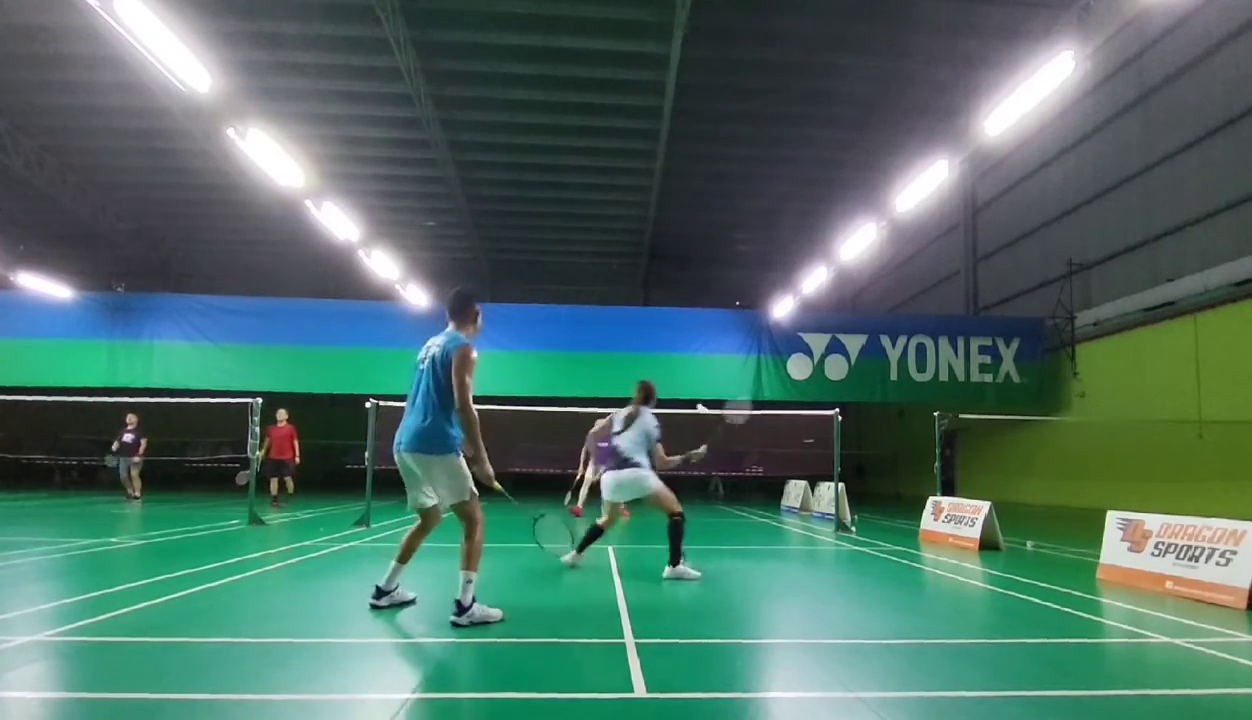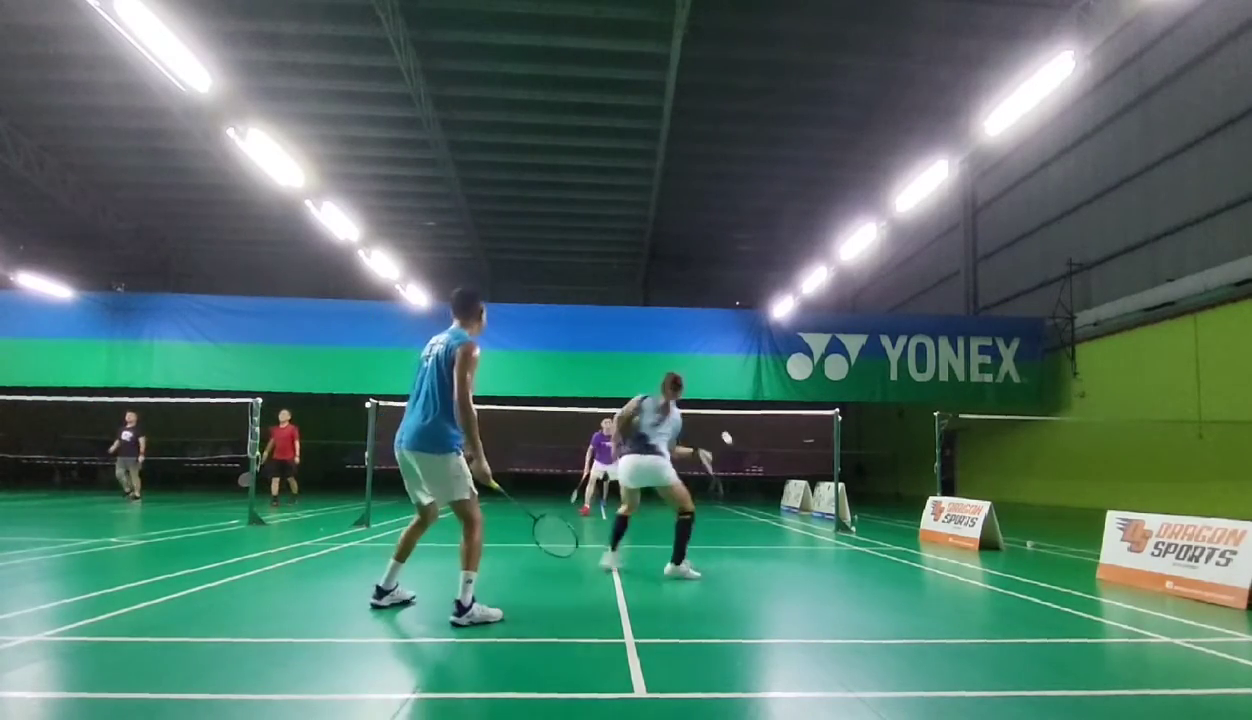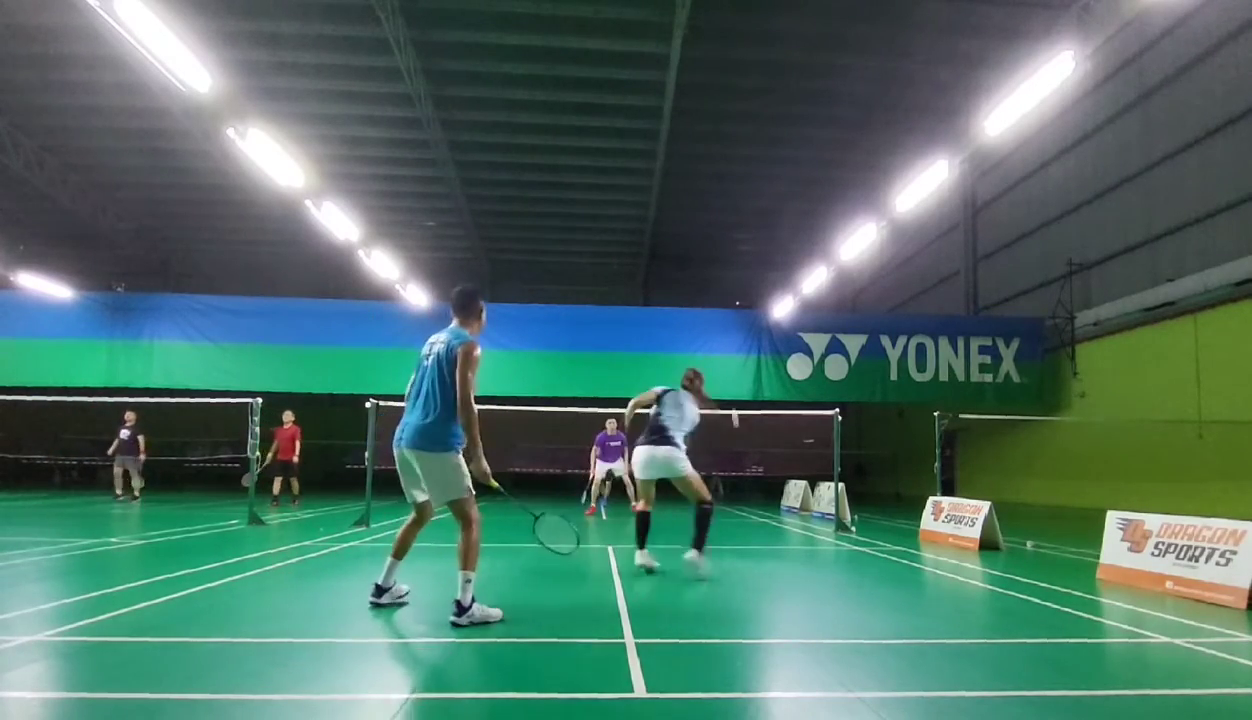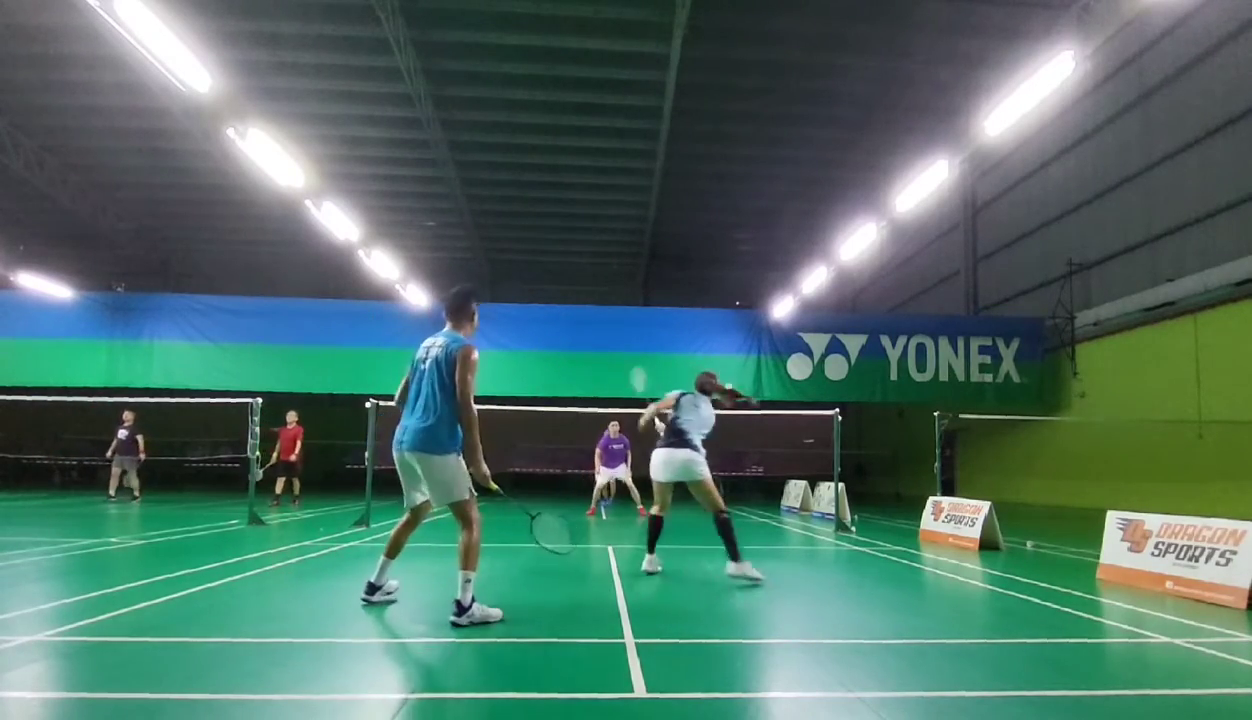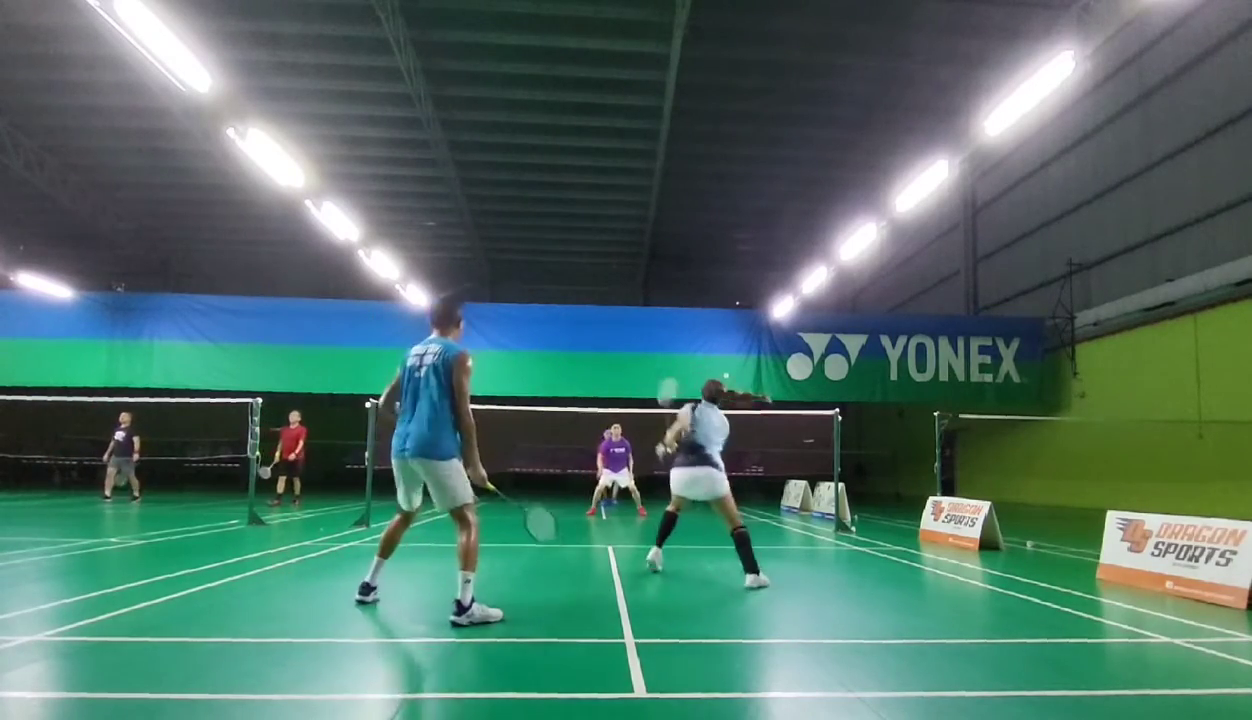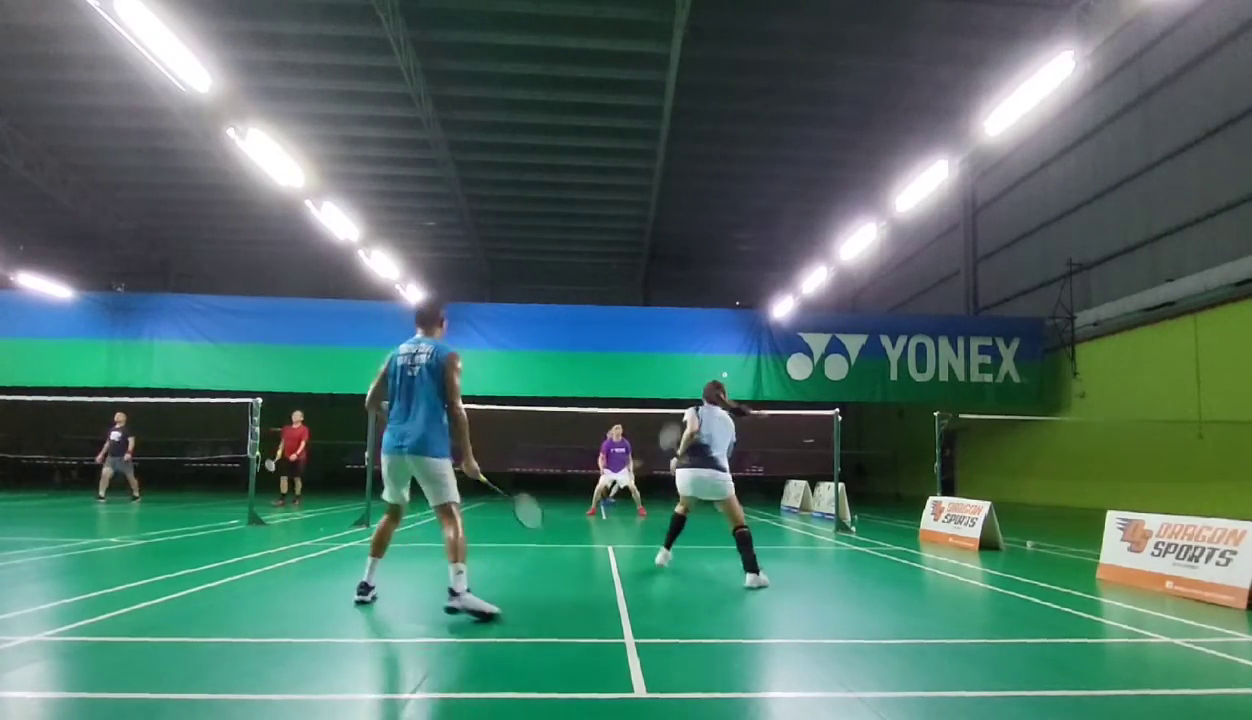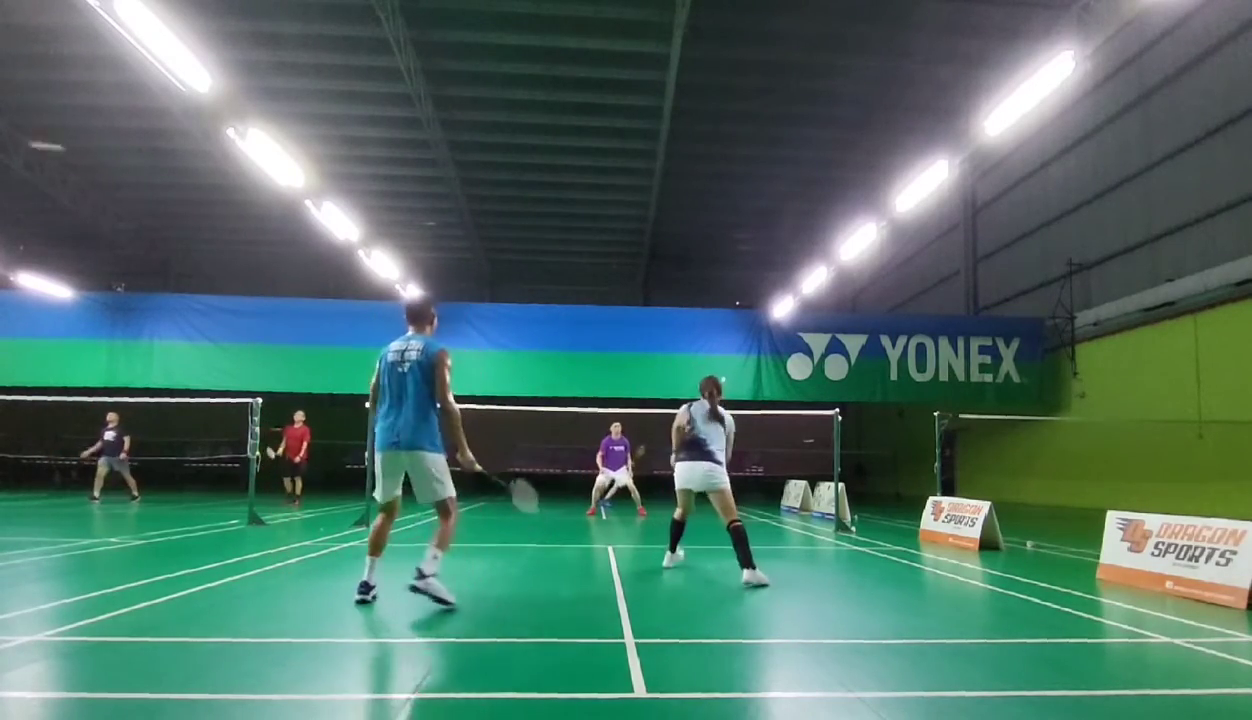
dt=0.1s
person 1, frame 1
left shoulder: (429, 345)
right shoulder: (463, 348)
right elbow: (464, 406)
left wrist: (457, 438)
right wrist: (482, 459)
left hip: (406, 444)
right hip: (435, 448)
left knee: (429, 520)
right knee: (474, 520)
left ankle: (385, 589)
right ankle: (465, 605)
person 1, frame 2
left shoulder: (434, 342)
right shoulder: (466, 346)
right elbow: (463, 403)
right wrist: (479, 457)
left hip: (406, 440)
right hip: (435, 445)
left knee: (426, 516)
right knee: (473, 520)
left ankle: (386, 588)
right ankle: (465, 605)
person 1, frame 3
left shoulder: (433, 341)
right shoulder: (467, 346)
right elbow: (464, 403)
right wrist: (478, 457)
left hip: (405, 439)
right hip: (435, 444)
left knee: (422, 513)
right knee: (470, 519)
left ankle: (384, 586)
right ankle: (465, 605)
person 1, frame 4
left shoulder: (425, 347)
right shoulder: (465, 349)
left elbow: (400, 398)
right elbow: (465, 407)
right wrist: (478, 459)
left hip: (404, 441)
right hip: (437, 445)
left knee: (416, 513)
right knee: (470, 520)
left ankle: (377, 583)
right ankle: (465, 604)
person 1, frame 5
left shoulder: (412, 354)
right shoulder: (459, 356)
left elbow: (385, 402)
right elbow: (463, 412)
right wrist: (474, 462)
left hip: (402, 447)
right hip: (438, 451)
left knee: (405, 516)
right knee: (468, 523)
left ankle: (369, 584)
right ankle: (465, 604)
person 1, frame 6
left shoulder: (396, 354)
right shoulder: (447, 356)
left elbow: (372, 402)
right elbow: (455, 408)
right wrist: (468, 456)
left hip: (394, 445)
right hip: (429, 448)
left knee: (392, 513)
right knee: (452, 519)
left ankle: (367, 584)
right ankle: (458, 591)
person 1, frame 7
left shoulder: (388, 351)
right shoulder: (438, 353)
left elbow: (374, 401)
right elbow: (446, 404)
right wrist: (463, 448)
left hip: (386, 441)
right hip: (422, 443)
left knee: (388, 512)
right knee: (448, 511)
left ankle: (367, 583)
right ankle: (427, 573)
person 2, frame 1
left shoulder: (619, 415)
right shoulder: (651, 423)
left elbow: (595, 435)
right elbow: (660, 463)
right wrist: (689, 456)
left hip: (611, 476)
right hip: (636, 475)
left knee: (608, 519)
right knee: (676, 513)
left ankle: (575, 555)
right ankle: (674, 566)
person 2, frame 2
left shoulder: (643, 401)
right shoulder: (677, 417)
left elbow: (620, 417)
right elbow: (671, 452)
left wrist: (617, 442)
right wrist: (694, 452)
left hip: (629, 461)
right hip: (656, 462)
left knee: (627, 508)
right knee: (686, 510)
left ankle: (612, 554)
right ankle: (676, 564)
person 2, frame 3
left shoulder: (665, 392)
right shoulder: (695, 412)
left elbow: (635, 403)
left wrist: (627, 422)
left hip: (644, 452)
right hip: (671, 454)
left knee: (645, 503)
right knee: (705, 501)
left ankle: (642, 553)
right ankle: (697, 553)
person 2, frame 4
left shoulder: (681, 396)
right shoulder: (711, 413)
left elbow: (655, 409)
left wrist: (645, 421)
left hip: (663, 455)
right hip: (691, 457)
left knee: (659, 508)
right knee: (719, 510)
left ankle: (650, 558)
right ankle: (736, 563)
person 2, frame 5
left shoulder: (692, 408)
right shoulder: (724, 422)
left elbow: (680, 428)
left wrist: (667, 448)
left hip: (682, 471)
right hip: (711, 473)
left knee: (674, 507)
right knee: (736, 524)
left ankle: (656, 552)
right ankle: (753, 574)
person 2, frame 6
left shoulder: (696, 411)
right shoulder: (729, 422)
left elbow: (692, 431)
left wrist: (679, 455)
left hip: (689, 471)
right hip: (717, 475)
left knee: (683, 507)
right knee: (739, 524)
left ankle: (665, 553)
right ankle: (753, 573)
person 2, frame 7
left shoulder: (690, 407)
right shoulder: (727, 417)
left elbow: (679, 425)
right elbow: (728, 455)
left wrist: (676, 451)
left hip: (685, 465)
right hip: (712, 468)
left knee: (682, 510)
right knee: (733, 520)
left ankle: (671, 555)
right ankle: (749, 570)
